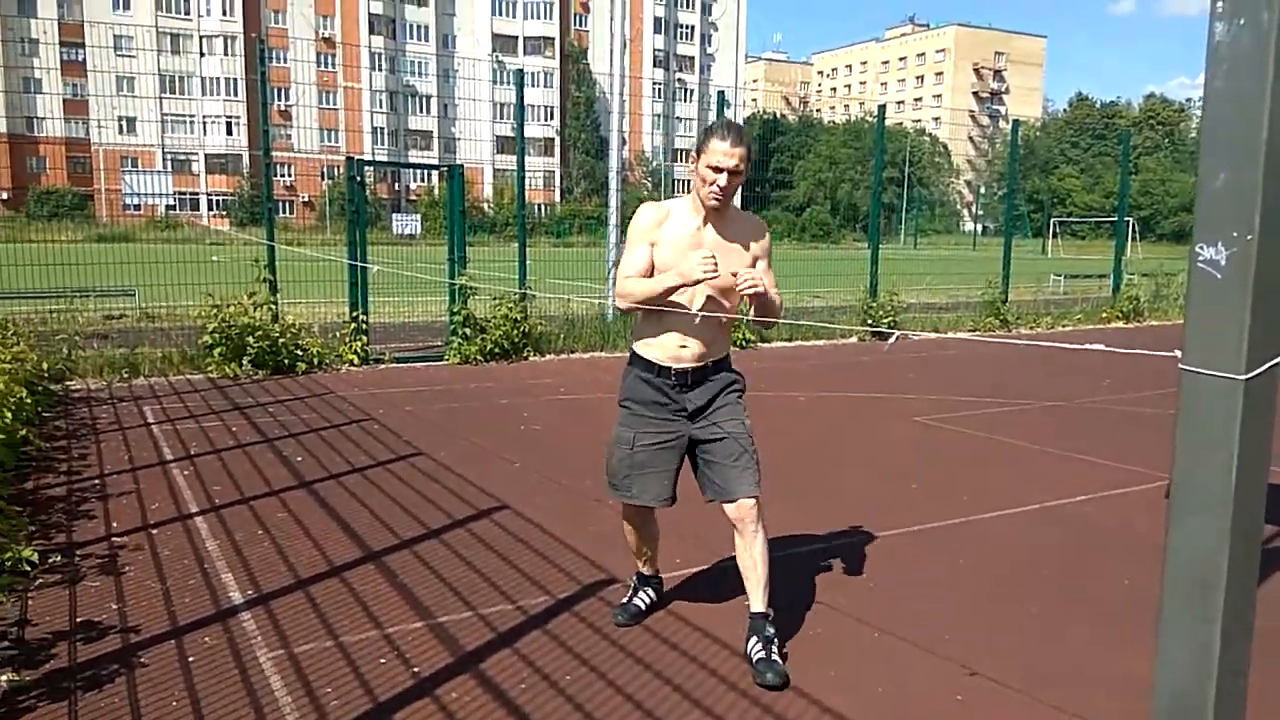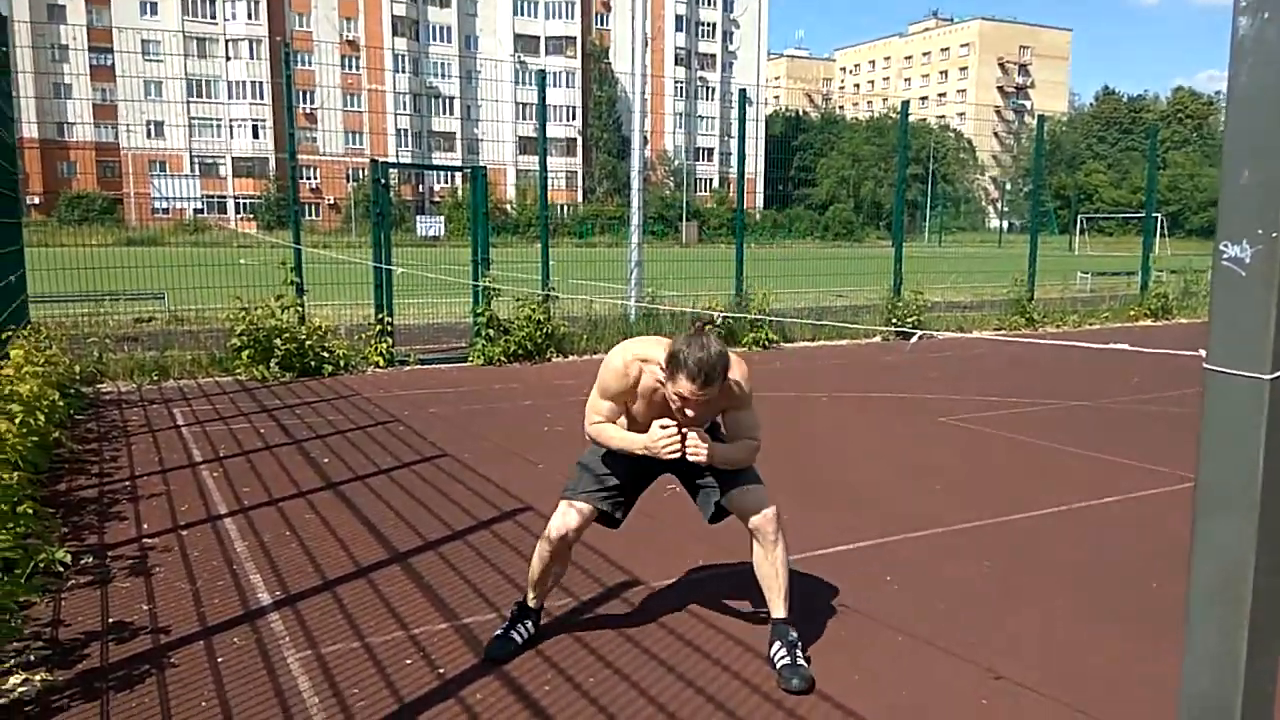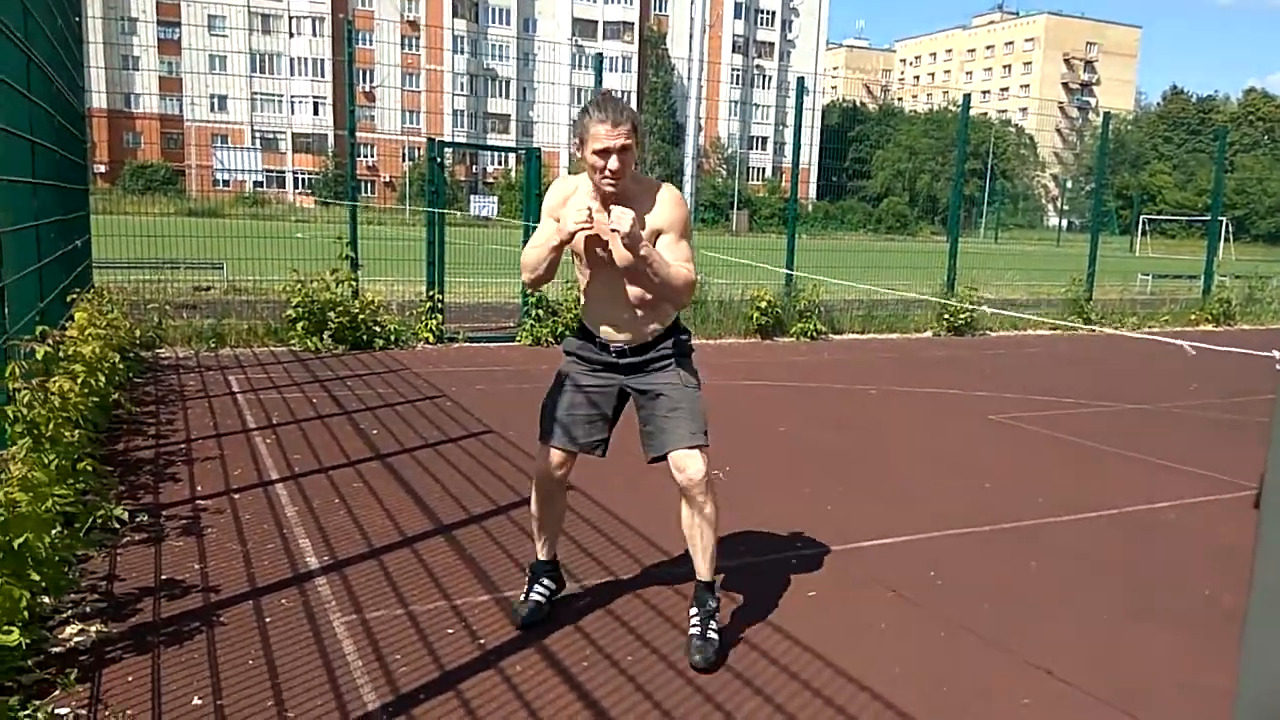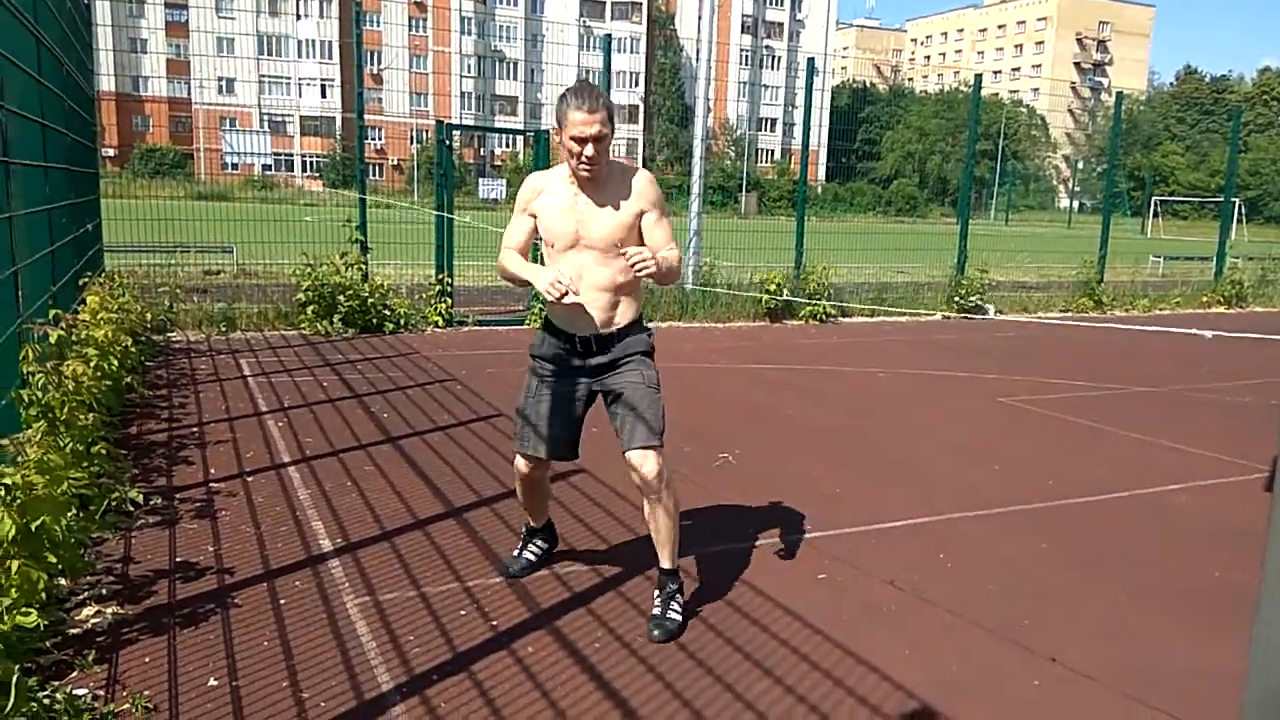
dt=0.5s
person 1, frame 1
left shoulder: (754, 230)
right shoulder: (653, 217)
left elbow: (771, 315)
right elbow: (624, 294)
left wrist: (762, 294)
right wrist: (681, 275)
left hip: (715, 385)
right hip: (650, 383)
left knee: (744, 508)
right knee: (635, 504)
left ankle: (760, 628)
right ankle: (648, 581)
person 1, frame 2
left shoulder: (733, 377)
right shoulder: (626, 363)
left elbow: (749, 447)
right elbow: (595, 426)
left wrist: (713, 452)
right wrist: (633, 442)
left hip: (704, 451)
right hip: (628, 443)
left knee: (764, 519)
right knee: (561, 527)
left ankle: (782, 636)
right ankle: (526, 615)
person 1, frame 3
left shoulder: (666, 201)
right shoulder: (563, 194)
left elbow: (684, 291)
right elbow: (530, 276)
left wrist: (640, 248)
right wrist: (563, 234)
left hip: (661, 354)
right hip: (592, 351)
left knee: (692, 473)
right knee: (551, 466)
left ankle: (705, 600)
right ankle: (545, 572)
person 1, frame 4
left shoulder: (640, 185)
right shoulder: (536, 187)
left elbow: (671, 268)
right elbow: (506, 260)
left wrist: (657, 265)
right wrist: (534, 274)
left hip: (624, 348)
right hip: (558, 346)
left knee: (647, 469)
right knee: (528, 464)
left ankle: (669, 584)
right ankle: (539, 535)
